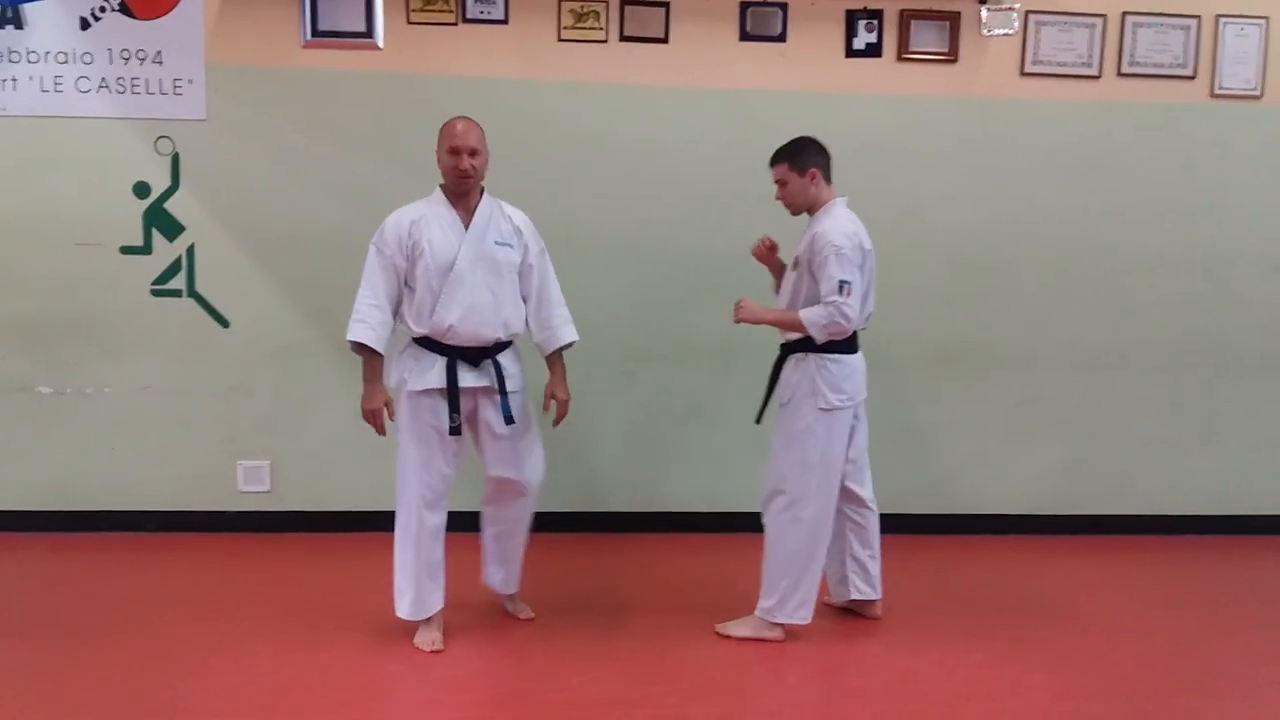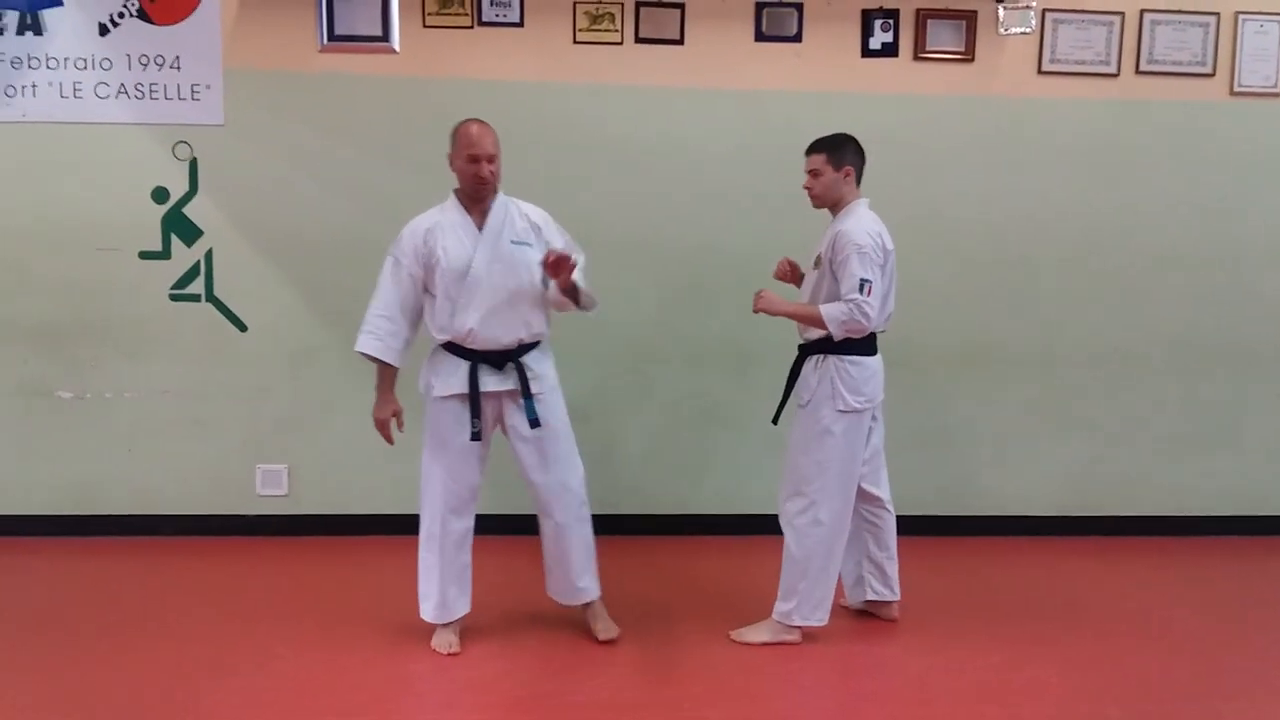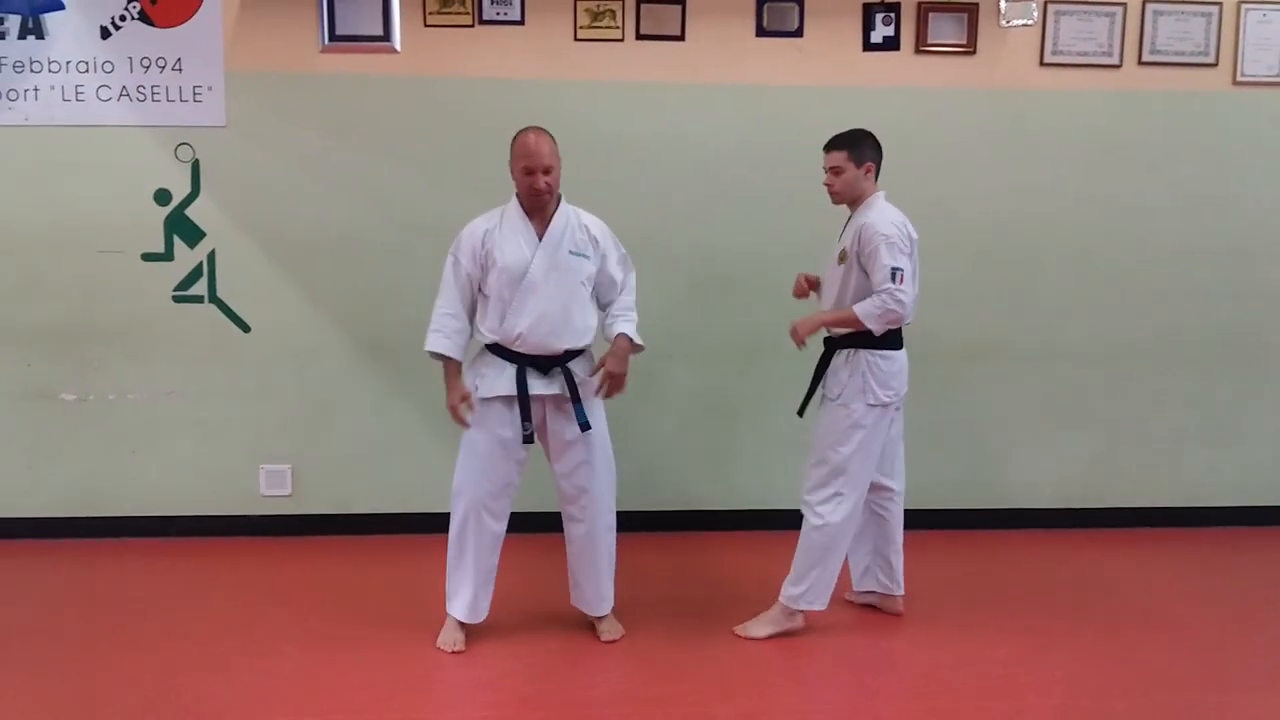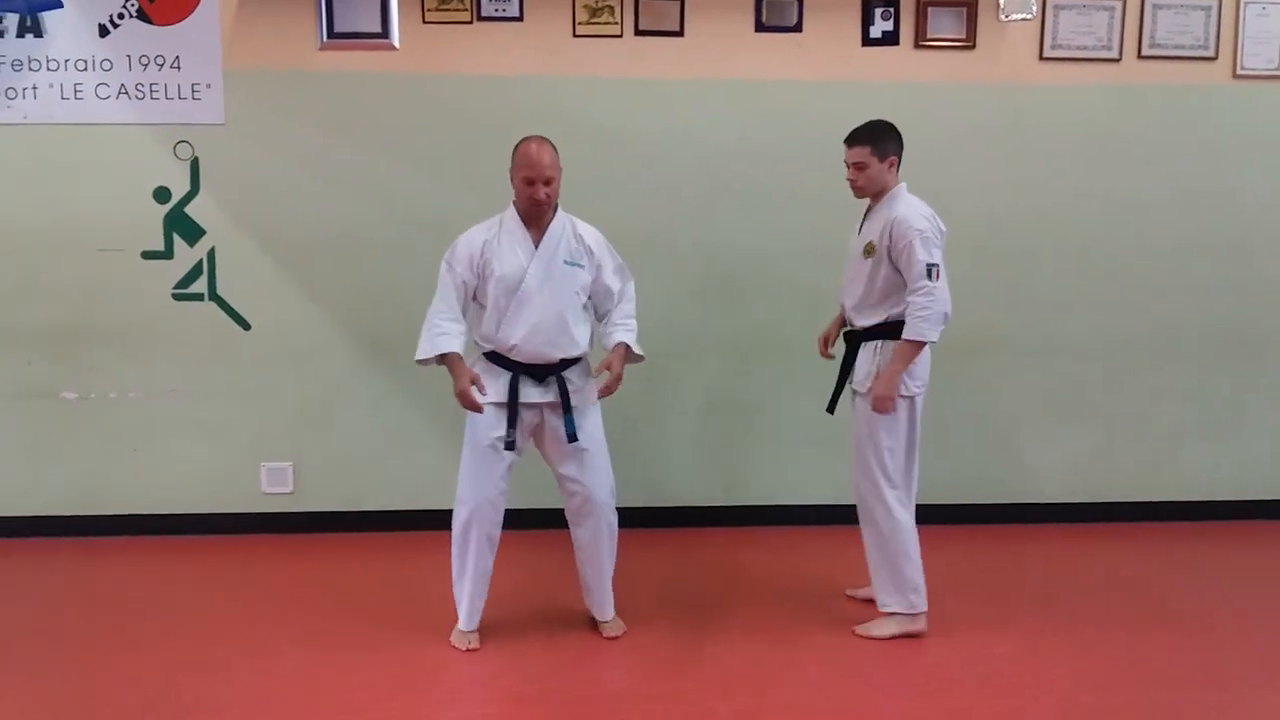
dt=0.4s
person 1, frame 1
left shoulder: (515, 223)
right shoulder: (406, 224)
left elbow: (545, 298)
right elbow: (377, 304)
left wrist: (558, 373)
right wrist: (373, 383)
left hip: (498, 370)
right hip: (431, 372)
left knee: (517, 480)
right knee: (424, 492)
left ankle: (504, 582)
right ankle: (426, 610)
person 1, frame 2
left shoulder: (533, 221)
right shoulder: (423, 232)
left elbow: (570, 288)
right elbow: (393, 313)
left wrist: (565, 280)
right wrist: (384, 392)
left hip: (529, 373)
right hip: (458, 378)
left knee: (561, 487)
right knee: (448, 497)
left ankle: (587, 599)
right ankle: (446, 614)
person 1, frame 3
left shoulder: (592, 232)
right shoulder: (480, 234)
left elbow: (620, 298)
right elbow: (452, 307)
left wrist: (620, 351)
right wrist: (454, 377)
left hip: (573, 380)
right hip: (501, 380)
left knee: (591, 494)
right knee: (478, 494)
left ankle: (598, 605)
right ankle: (461, 613)
person 1, frame 4
left shoulder: (587, 241)
right shoulder: (479, 242)
left elbow: (620, 303)
right elbow: (446, 308)
left wrist: (618, 355)
right wrist: (456, 367)
left hip: (570, 388)
right hip: (498, 388)
left knee: (594, 498)
right knee: (477, 502)
left ankle: (601, 605)
right ankle: (467, 614)
person 2, frame 1
left shoulder: (832, 234)
right shoulder: (831, 226)
left elbow: (838, 316)
left wrist: (763, 315)
right wrist: (778, 268)
left hip: (820, 374)
right hip: (835, 370)
left knee: (795, 494)
right knee: (847, 487)
left ankle: (774, 615)
right ankle: (862, 593)
person 2, frame 2
left shoulder: (855, 233)
right shoulder: (855, 227)
left elbow: (857, 315)
left wrist: (784, 307)
right wrist: (802, 280)
left hip: (838, 375)
right hip: (851, 370)
left knee: (812, 497)
right knee: (865, 488)
left ankle: (791, 619)
right ankle: (880, 594)
person 2, frame 3
left shoulder: (881, 225)
right shoulder: (864, 222)
left elbow: (893, 304)
left wrist: (819, 319)
right wrist: (821, 286)
left hip: (866, 369)
right hip: (864, 366)
left knee: (830, 488)
right knee: (877, 483)
left ankle: (792, 606)
right ankle: (884, 587)
person 2, frame 4
left shoulder: (909, 220)
right shoulder: (876, 214)
left elbow: (930, 305)
left wrist: (893, 376)
right wrist: (840, 323)
left hip: (891, 361)
right hip: (871, 355)
left knee: (884, 485)
right knee: (881, 480)
left ankle: (908, 608)
right ankle: (892, 583)
